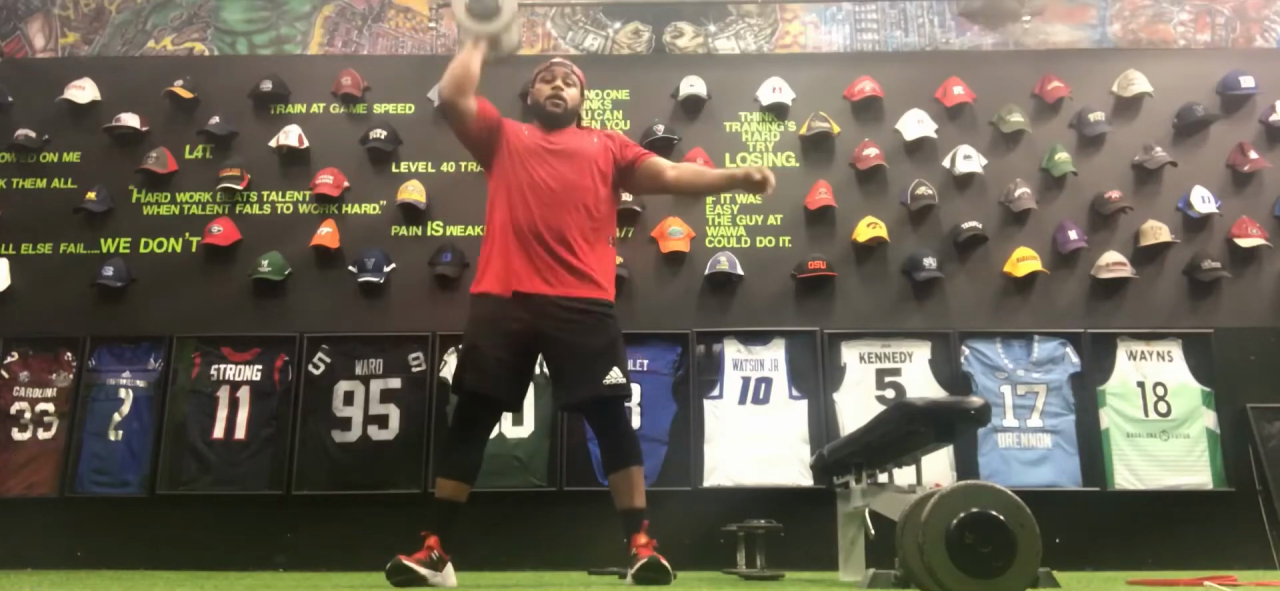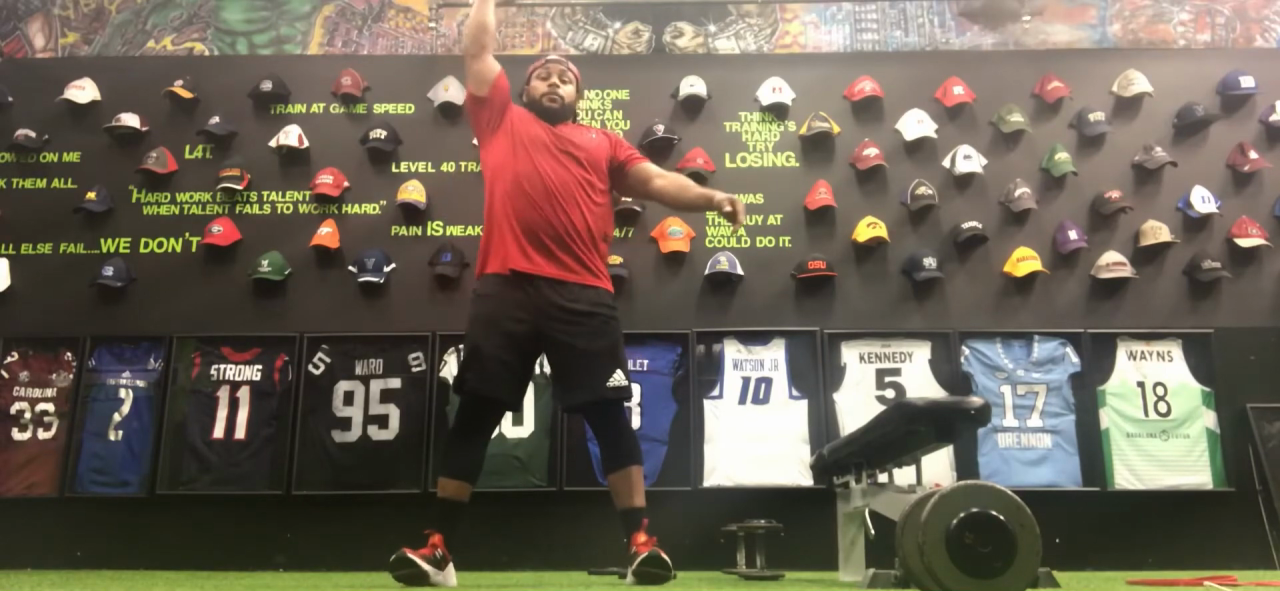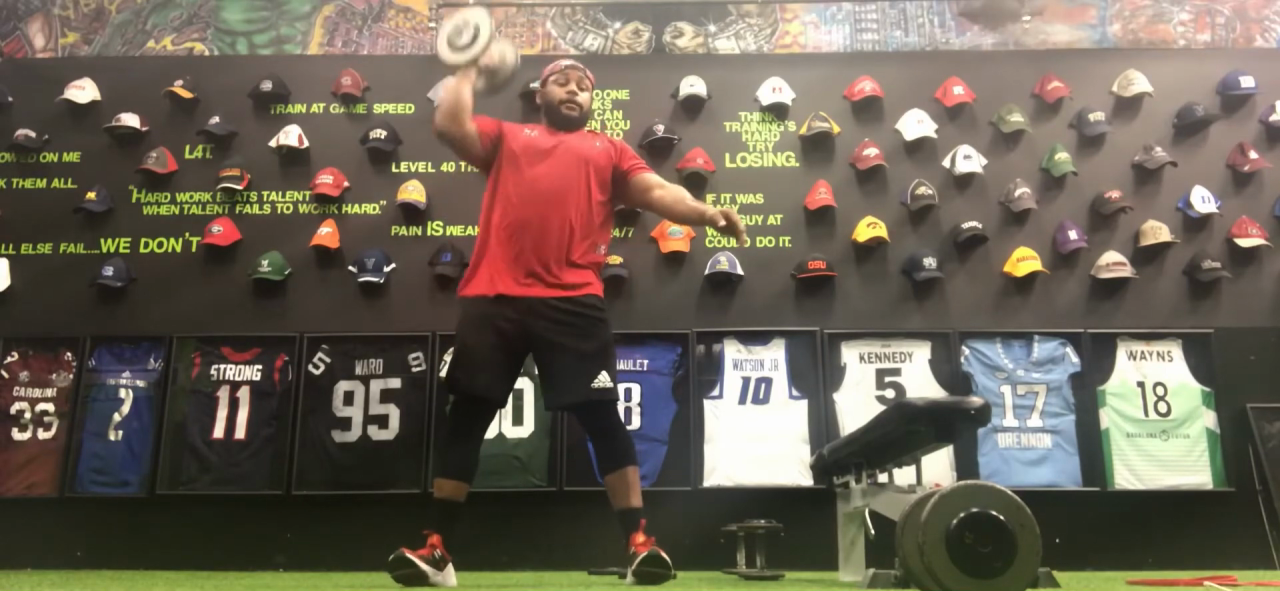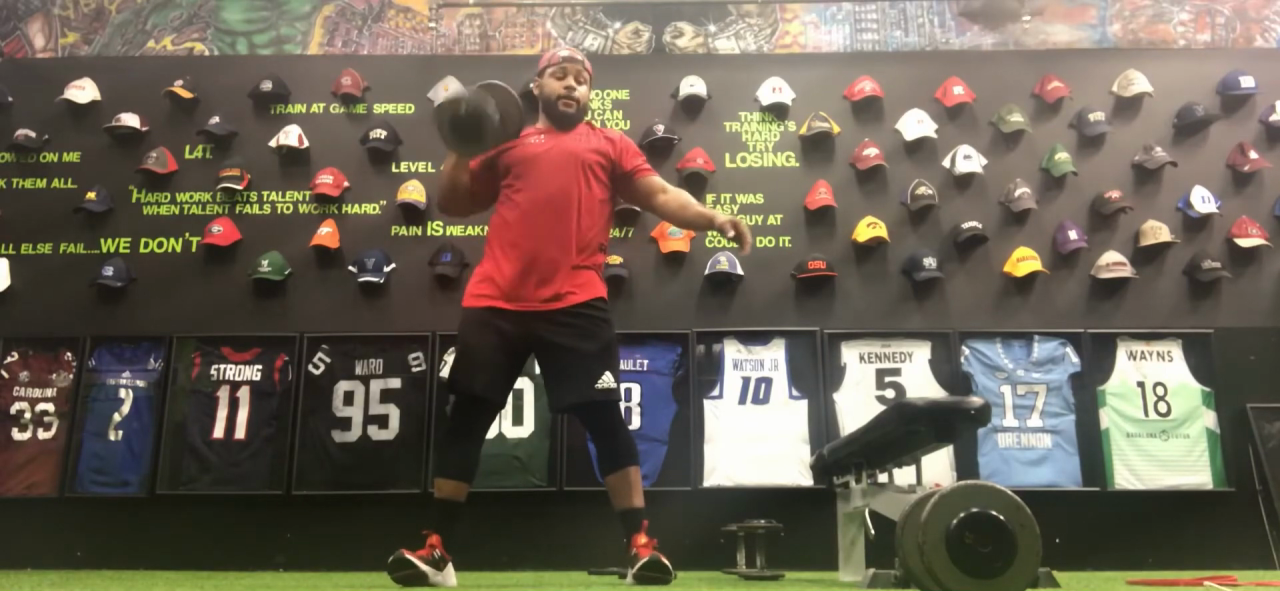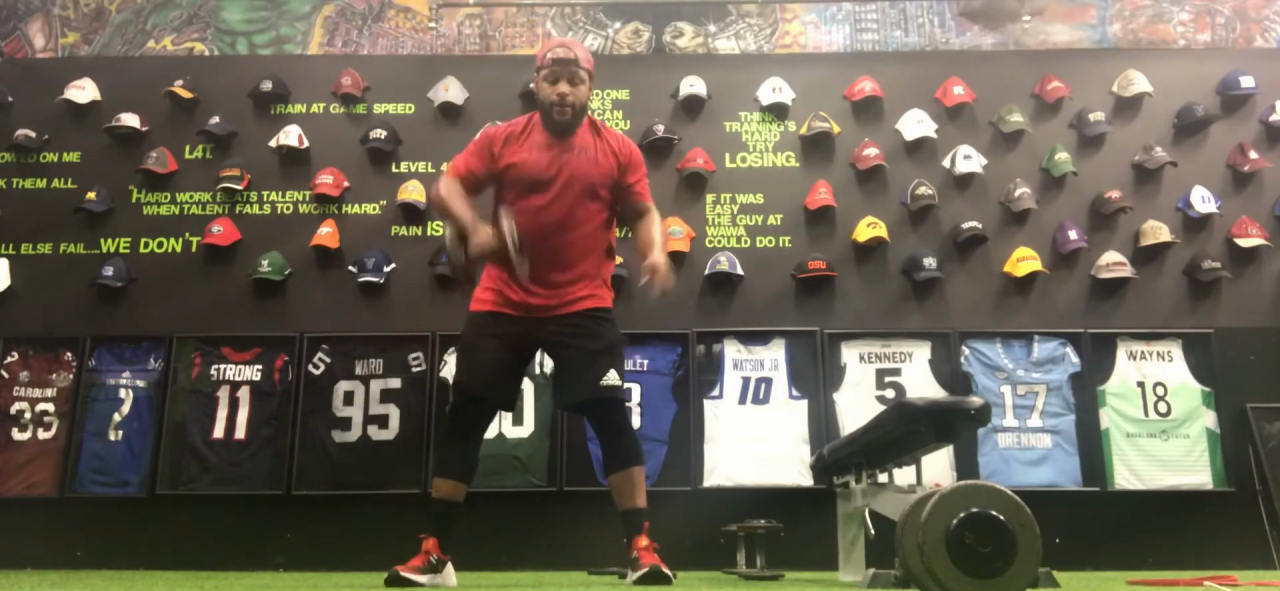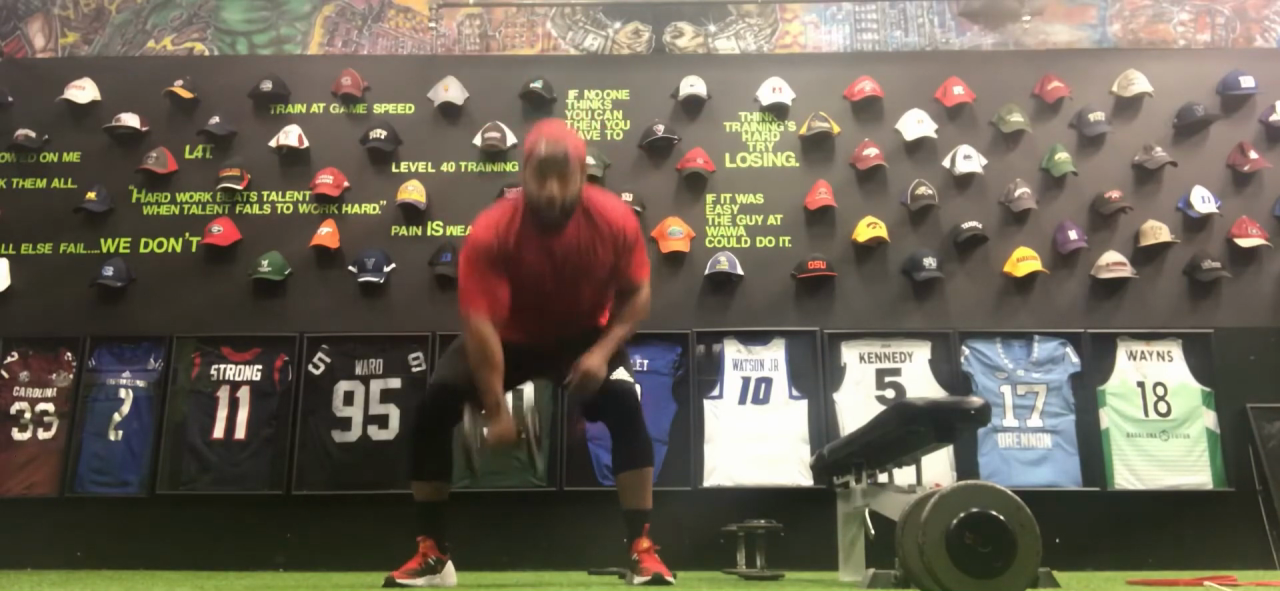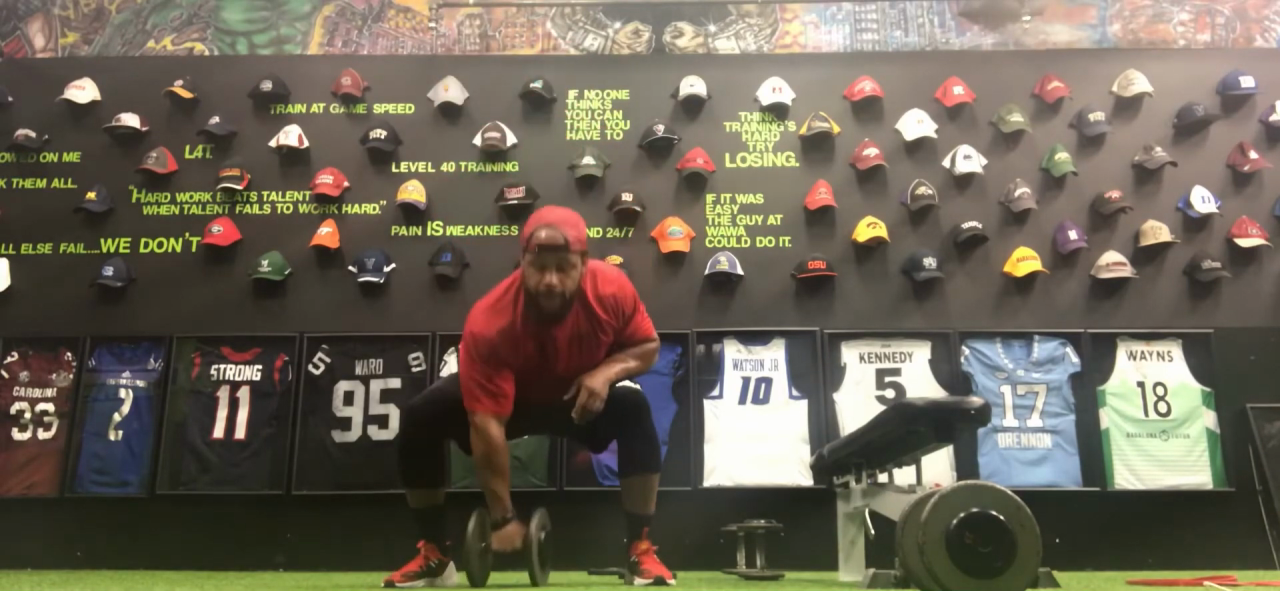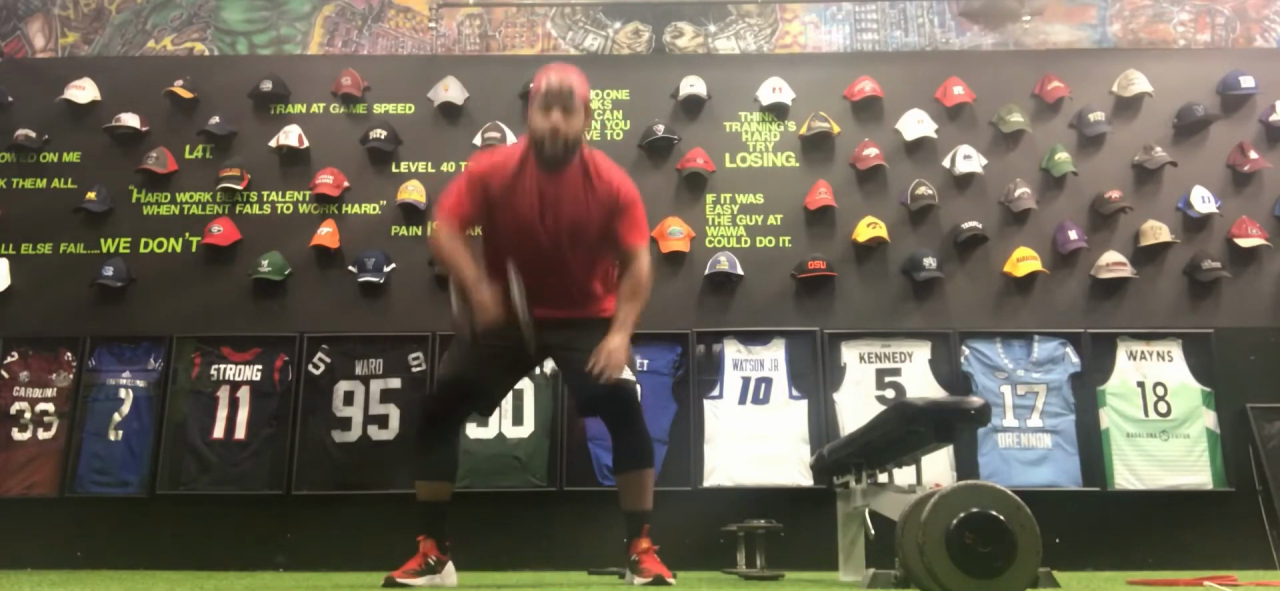
dt=0.3s
person 1, frame 1
left shoulder: (607, 146)
right shoulder: (503, 136)
left elbow: (669, 174)
right elbow: (452, 97)
left wrist: (738, 175)
right wrist: (479, 42)
left hip: (582, 302)
right hip: (503, 296)
left knee: (611, 417)
right knee: (470, 418)
left ankle: (642, 547)
person 1, frame 2
left shoulder: (603, 143)
right shoulder: (502, 122)
left elbow: (657, 181)
right elbow: (477, 53)
left wrist: (712, 197)
left hip: (583, 294)
right hip: (506, 287)
left knee: (609, 415)
right knee: (475, 415)
left ankle: (641, 544)
person 1, frame 3
left shoulder: (609, 150)
right shoulder: (506, 139)
left elbow: (658, 192)
right elbow: (448, 124)
left wrist: (709, 212)
right wrist: (467, 70)
left hip: (573, 301)
right hip: (493, 297)
left knee: (602, 417)
right knee: (467, 415)
left ankle: (641, 544)
person 1, frame 4
left shoulder: (609, 145)
right shoulder: (507, 143)
left elbow: (660, 194)
right elbow: (451, 203)
left wrist: (711, 219)
left hip: (576, 305)
right hip: (495, 302)
left knee: (604, 418)
right knee: (466, 417)
left ankle: (642, 548)
person 1, frame 5
left shoulder: (617, 149)
right shoulder: (500, 138)
left elbow: (642, 211)
right elbow: (447, 184)
left wrist: (655, 251)
right wrist: (472, 227)
left hip: (583, 308)
right hip: (502, 306)
left knee: (611, 415)
right knee: (465, 417)
person 1, frame 6
left shoulder: (616, 221)
right shoulder: (490, 234)
left elbow: (637, 297)
right elbow: (479, 325)
left wrist: (604, 351)
right wrist: (496, 410)
left hip: (582, 339)
right hip: (509, 339)
left knee: (624, 403)
right knee: (435, 407)
left ankle: (642, 551)
person 1, frame 7
left shoulder: (613, 292)
right shoulder: (489, 322)
left elbow: (647, 346)
right elbow: (487, 428)
left wrist: (606, 372)
right wrist: (501, 518)
left hip: (581, 393)
right hip: (507, 399)
left knee: (634, 411)
right knee: (420, 419)
left ankle: (642, 552)
right ankle: (433, 554)
person 1, frame 8
left shoulder: (611, 184)
right shoulder: (492, 169)
left elbow: (636, 264)
right elbow: (444, 231)
left wrist: (620, 334)
right wrist: (477, 287)
left hip: (585, 318)
right hip: (505, 314)
left knee: (625, 409)
right knee: (441, 410)
